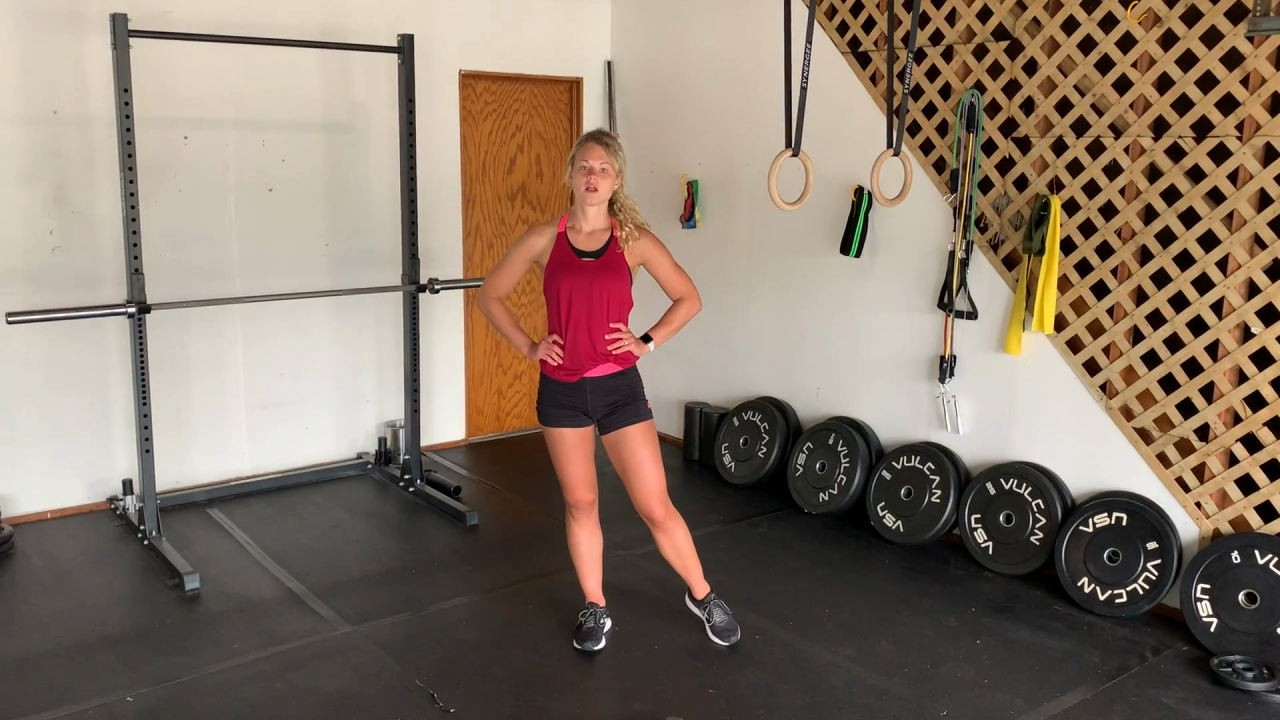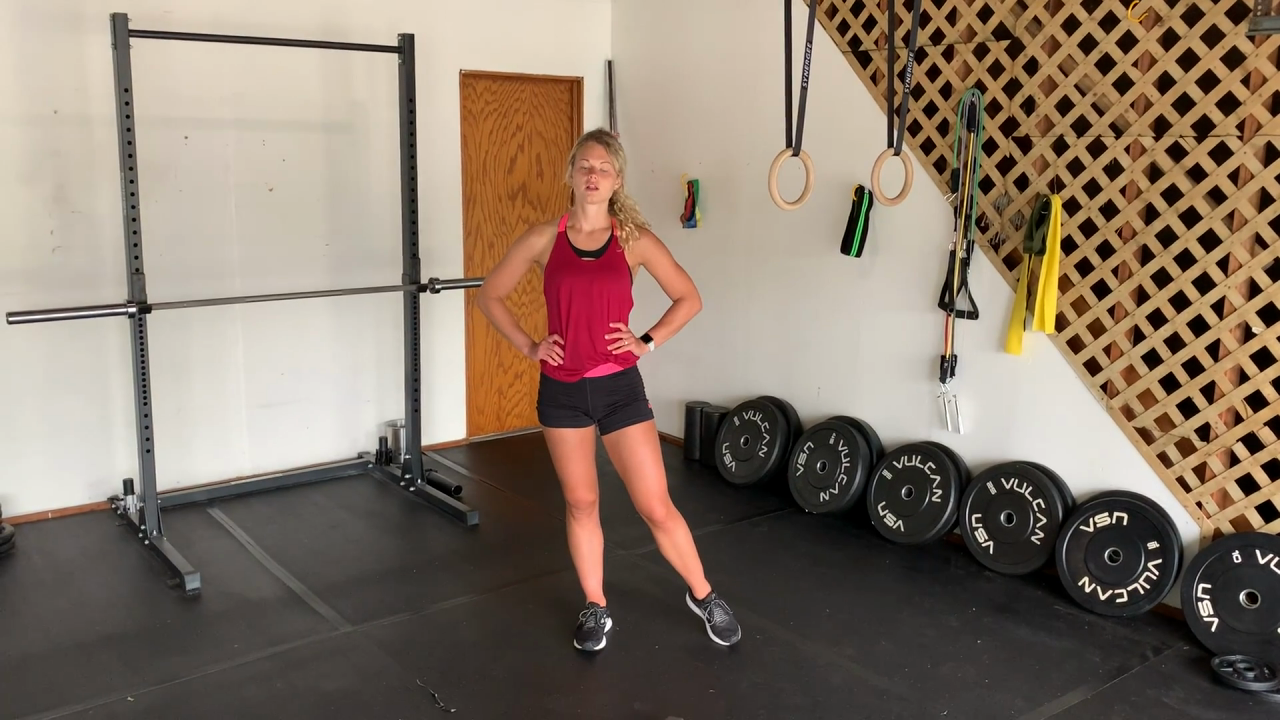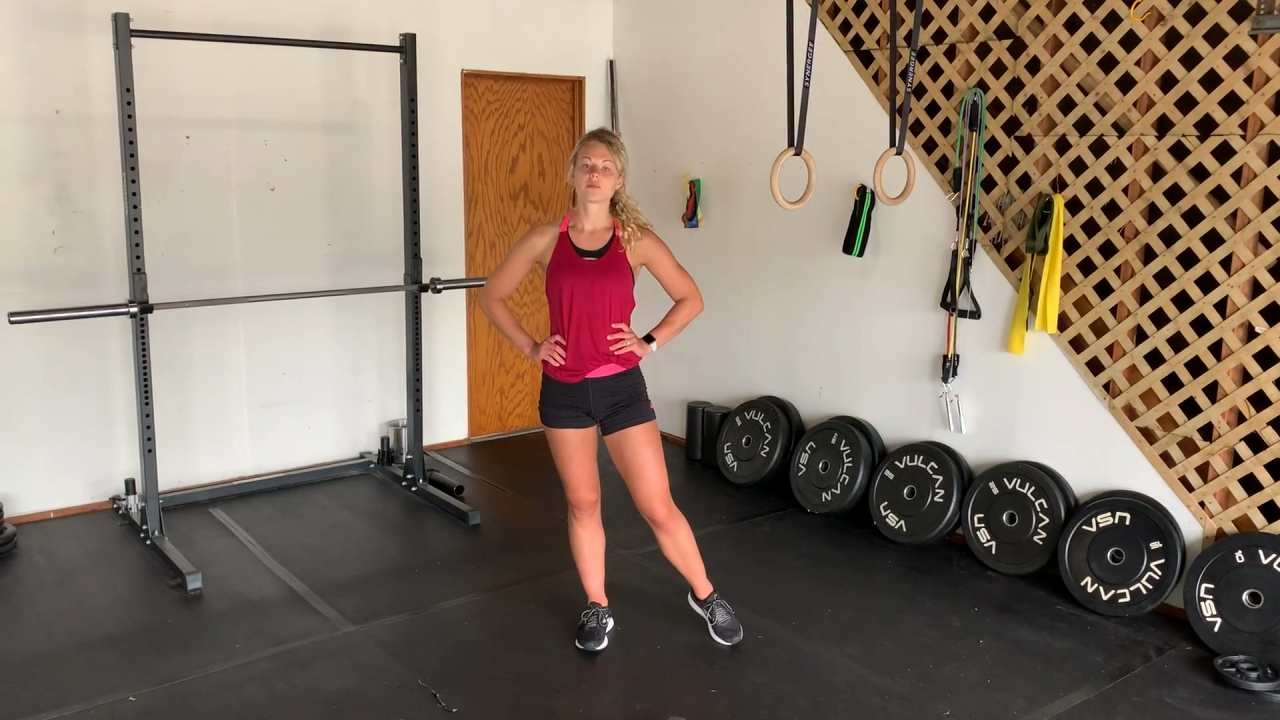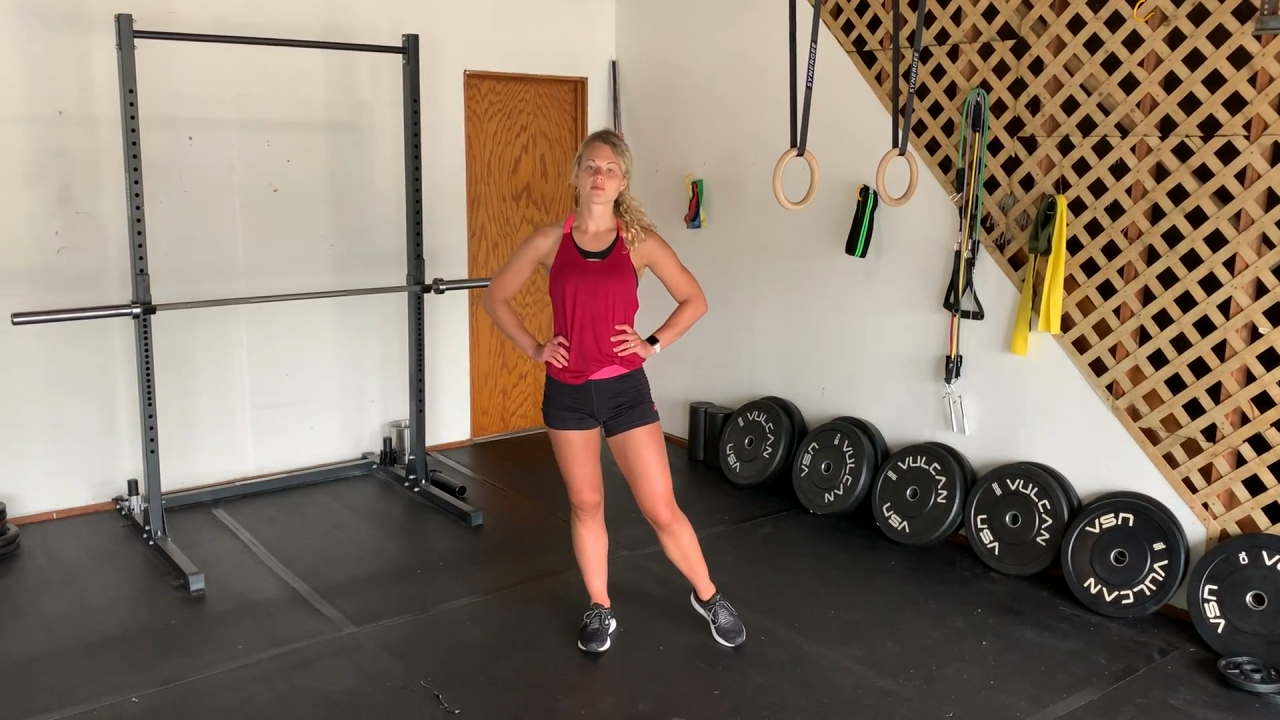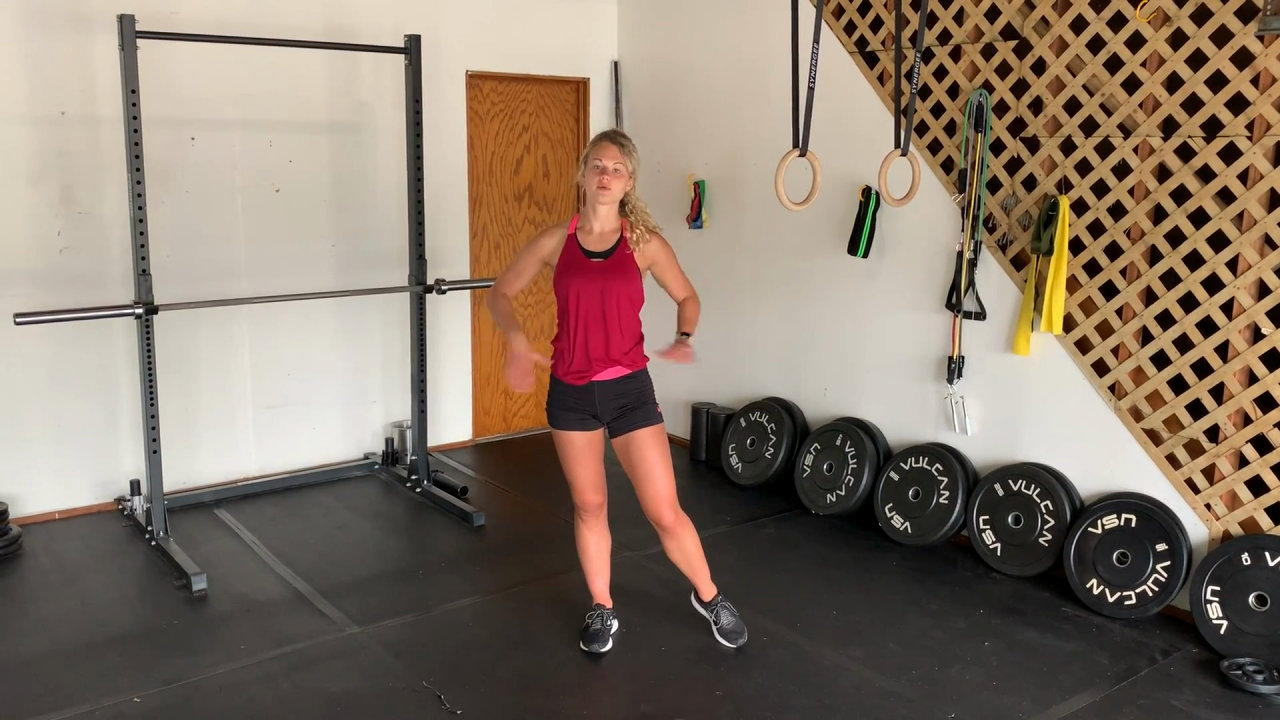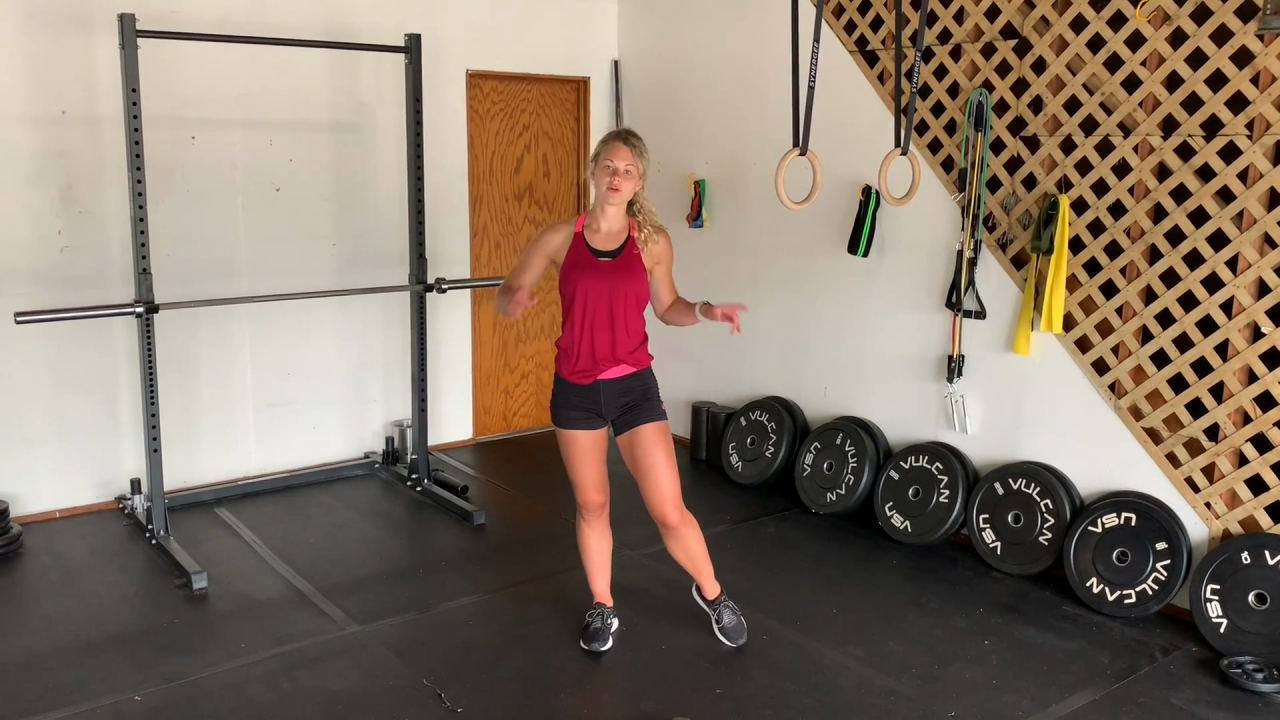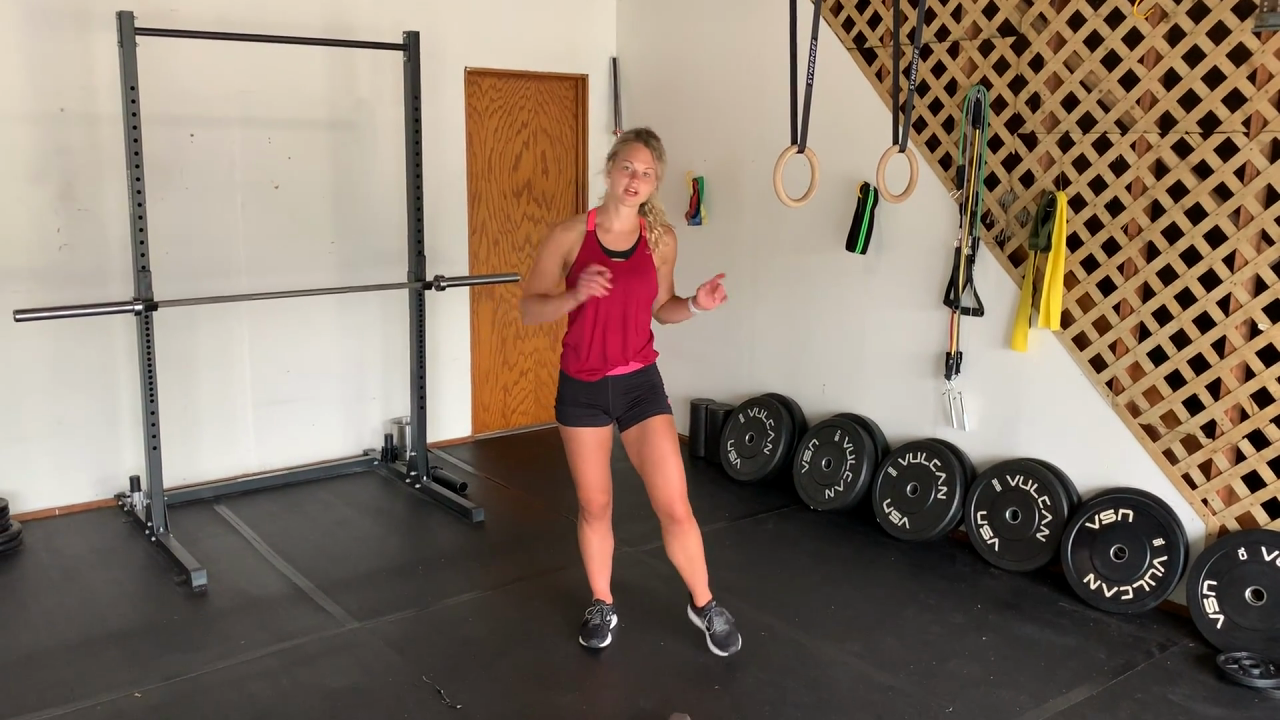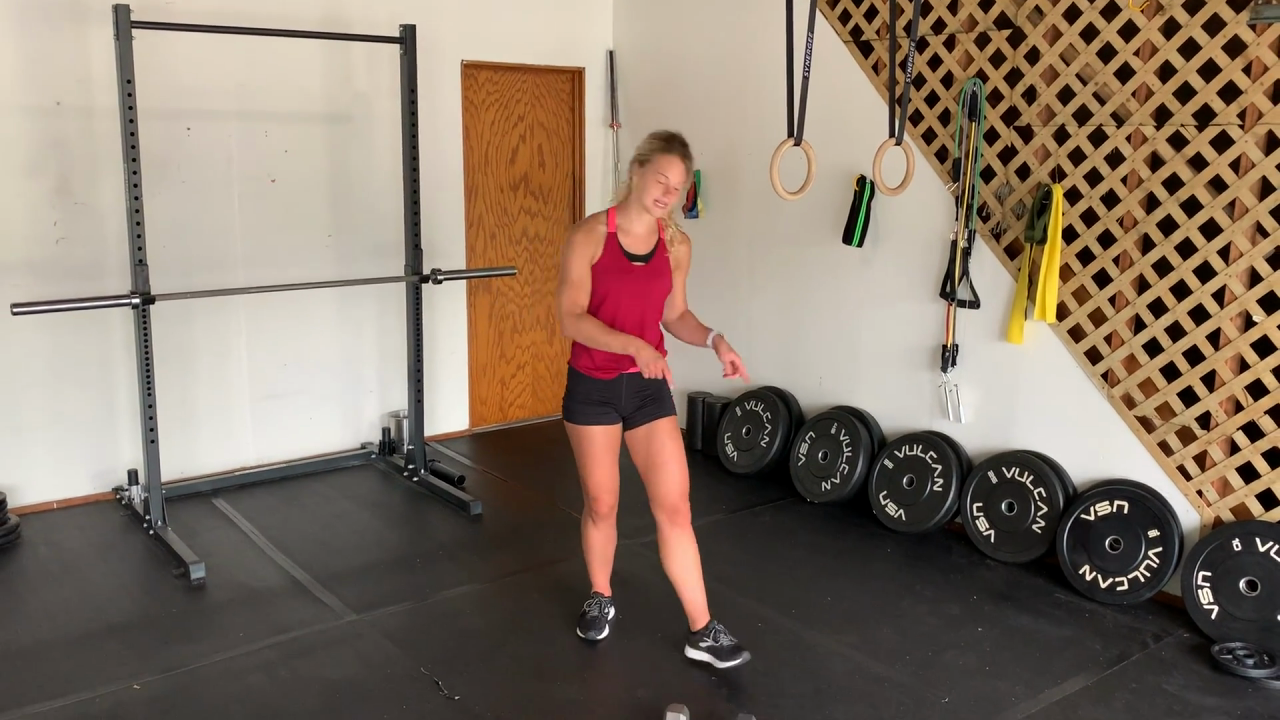
dt=0.2s
person 1, frame 1
left shoulder: (634, 240)
right shoulder: (544, 239)
left elbow: (688, 298)
right elbow: (489, 295)
left wrist: (647, 342)
right wrist: (527, 345)
left hip: (619, 387)
right hip: (561, 389)
left knee: (655, 507)
right knee: (580, 504)
left ankle: (703, 596)
right ankle: (594, 608)
person 1, frame 2
left shoulder: (634, 240)
right shoulder: (544, 238)
left elbow: (689, 298)
right elbow: (489, 295)
left wrist: (647, 341)
right wrist: (528, 345)
left hip: (619, 387)
right hip: (562, 389)
left knee: (656, 507)
right knee: (581, 504)
left ankle: (703, 596)
right ankle: (595, 608)
person 1, frame 3
left shoulder: (636, 240)
right shoulder: (546, 239)
left elbow: (691, 299)
right elbow: (491, 295)
left wrist: (650, 342)
right wrist: (530, 346)
left hip: (622, 388)
right hip: (564, 390)
left knee: (659, 507)
right knee: (583, 504)
left ankle: (706, 596)
right ankle: (597, 608)
person 1, frame 4
left shoulder: (640, 241)
right shoulder: (549, 240)
left elbow: (694, 299)
right elbow: (496, 297)
left wrist: (653, 343)
right wrist: (533, 347)
left hip: (625, 389)
right hip: (567, 391)
left knee: (662, 509)
right knee: (586, 505)
left ankle: (709, 597)
right ankle: (600, 609)
person 1, frame 5
left shoulder: (646, 241)
right shoulder: (554, 240)
left elbow: (687, 299)
right elbow: (501, 292)
left wrist: (684, 338)
right wrist: (517, 342)
left hip: (629, 389)
right hip: (572, 392)
left knee: (665, 512)
right knee: (589, 506)
left ankle: (710, 597)
right ankle: (602, 610)
person 1, frame 6
left shoulder: (653, 240)
right shoulder: (559, 237)
left elbow: (666, 308)
right elbow: (507, 298)
left wrist: (703, 312)
right wrist: (518, 298)
left hip: (633, 387)
right hip: (575, 389)
left knee: (668, 511)
right knee: (591, 505)
left ankle: (712, 593)
right ankle: (602, 608)
person 1, frame 7
left shoulder: (661, 239)
right shoulder: (569, 234)
right elbow: (529, 309)
left wrist: (695, 303)
right wrist: (575, 295)
left hip: (640, 384)
right hip: (582, 388)
left knee: (673, 505)
right knee: (594, 506)
left ankle: (705, 604)
right ankle: (601, 604)
person 1, frame 8
left shoulder: (676, 244)
right shoulder: (590, 235)
right elbow: (570, 318)
left wrist: (713, 342)
right wrist: (633, 347)
left hip: (648, 387)
right hip: (592, 386)
left knee: (673, 507)
right knee: (600, 504)
left ankle: (700, 630)
right ankle: (600, 598)
